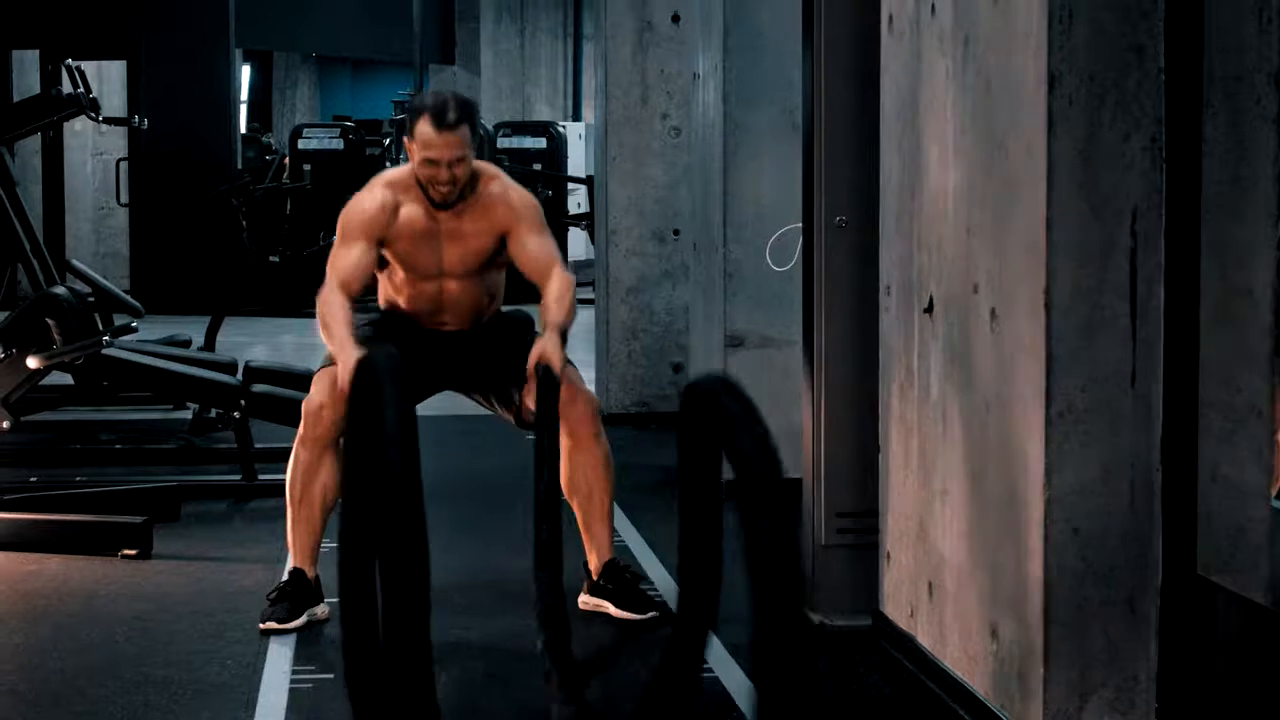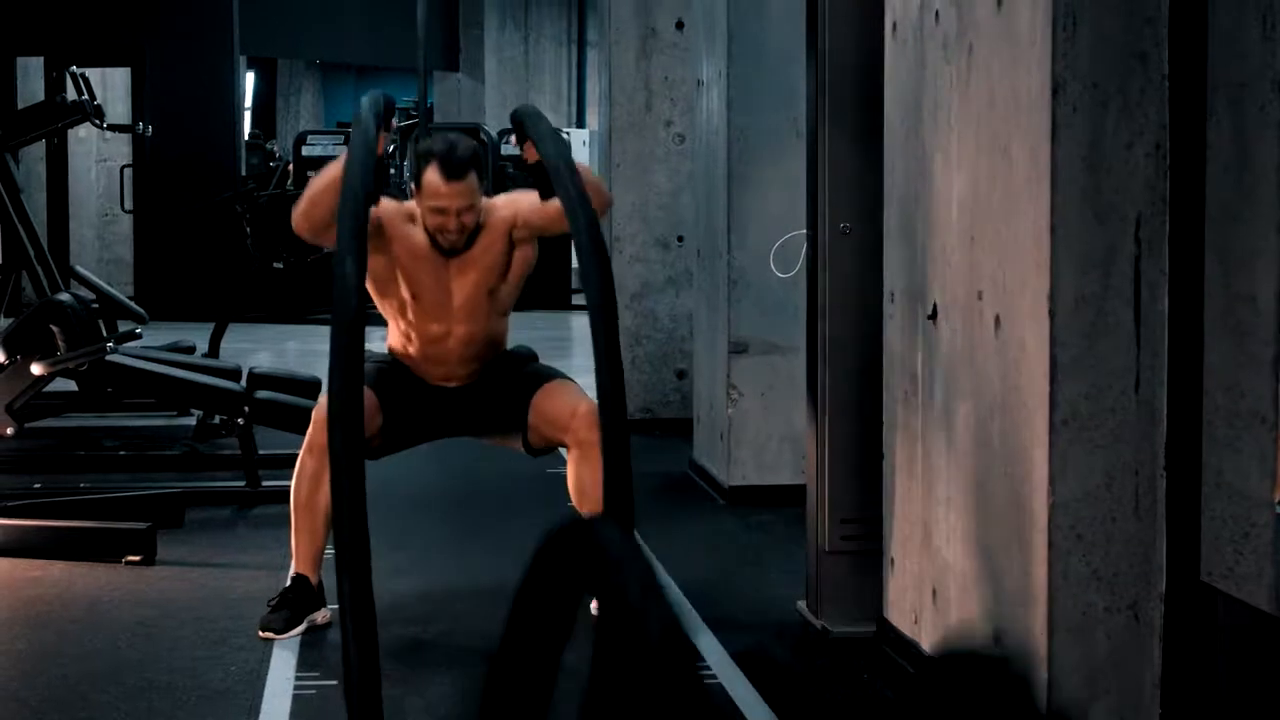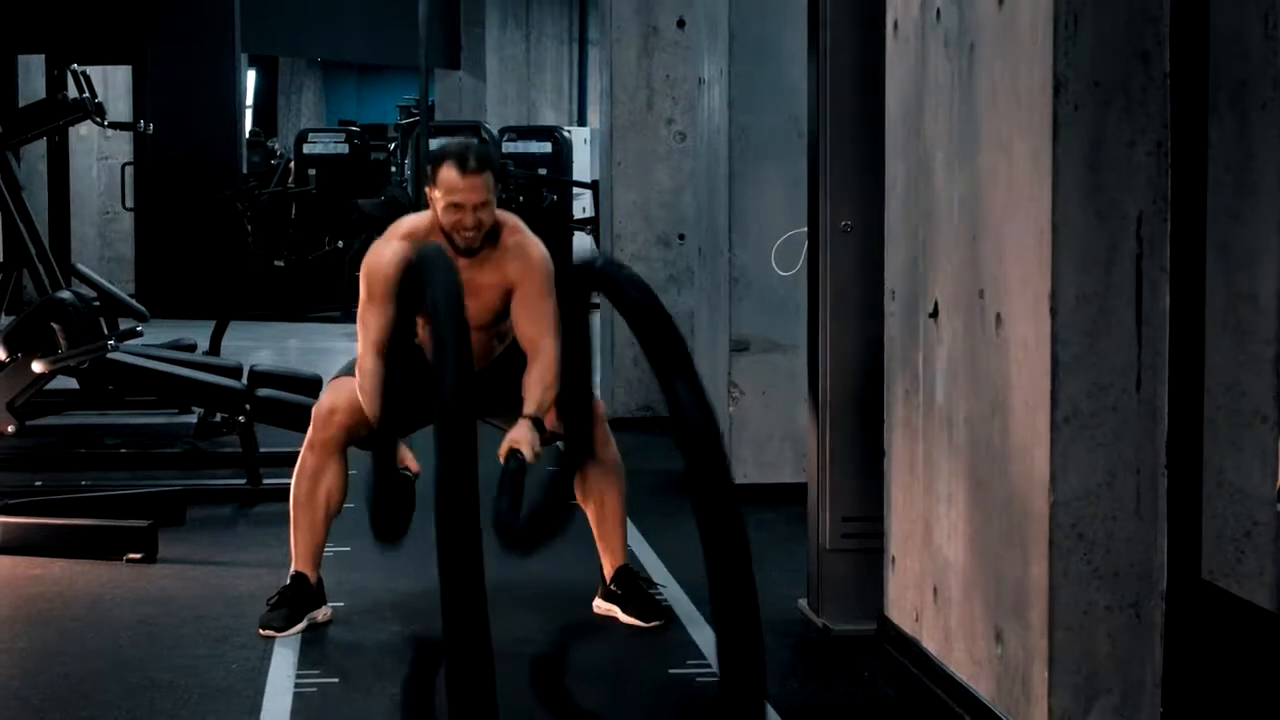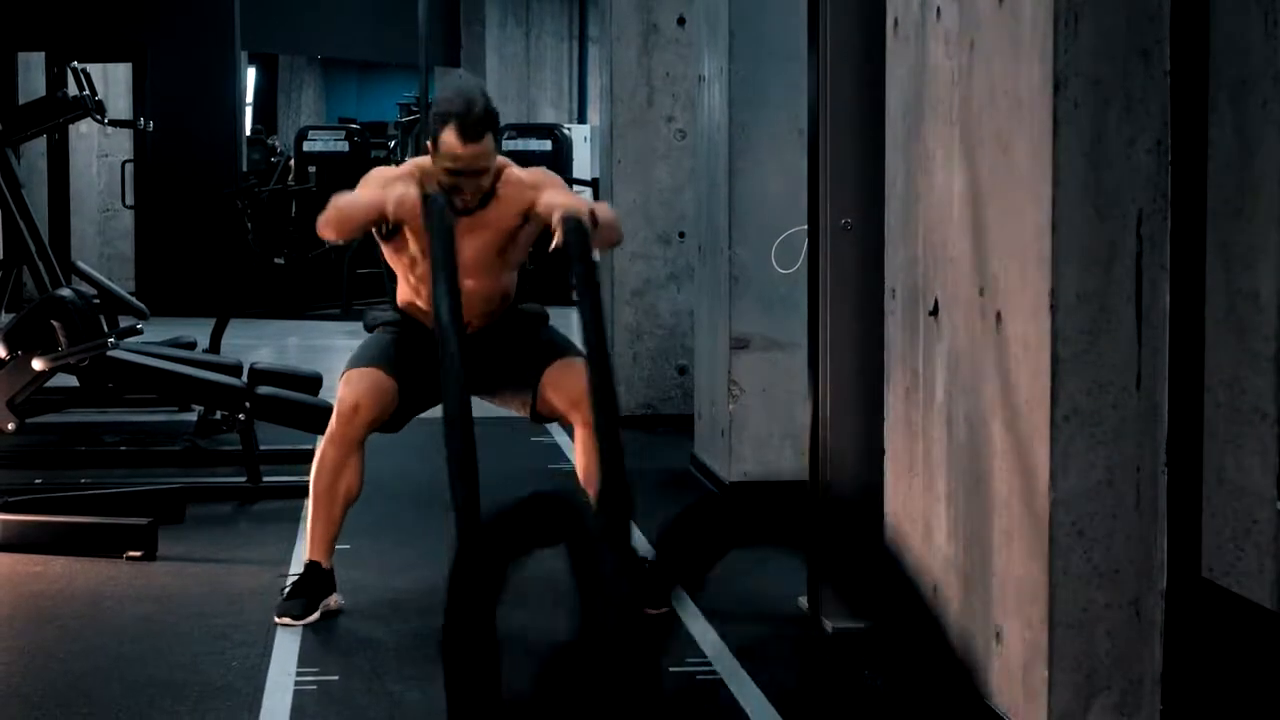
dt=0.7s
person 1, frame 1
left shoulder: (506, 198)
right shoulder: (377, 203)
left elbow: (555, 275)
right elbow: (333, 293)
left wrist: (552, 331)
right wrist: (345, 348)
left hip: (489, 335)
right hip: (397, 333)
left knee: (579, 409)
right knee: (320, 412)
left ankle: (604, 574)
right ankle: (301, 581)
person 1, frame 2
left shoulder: (507, 219)
right shoulder: (386, 225)
left elbow: (594, 205)
right elbow: (307, 224)
right wrist: (354, 159)
left hip: (495, 379)
right hip: (403, 381)
left knee: (584, 418)
right knee: (329, 422)
right ankle: (304, 588)
person 1, frame 3
left shoulder: (523, 251)
right shoulder: (395, 252)
left elbow: (543, 348)
right elbow: (372, 353)
left wrist: (529, 422)
right wrist: (389, 442)
left hip: (500, 363)
right hip: (414, 361)
left knee: (589, 418)
right knee: (330, 418)
left ankle: (618, 579)
right ankle: (304, 587)
person 1, frame 4
left shoulder: (527, 186)
right shoulder: (399, 183)
left elbow: (610, 231)
right elbow: (329, 224)
left wrist: (585, 214)
right wrist: (385, 202)
left hip: (504, 332)
right hip: (417, 333)
left knee: (590, 401)
right knee: (350, 411)
right ankle: (316, 575)
